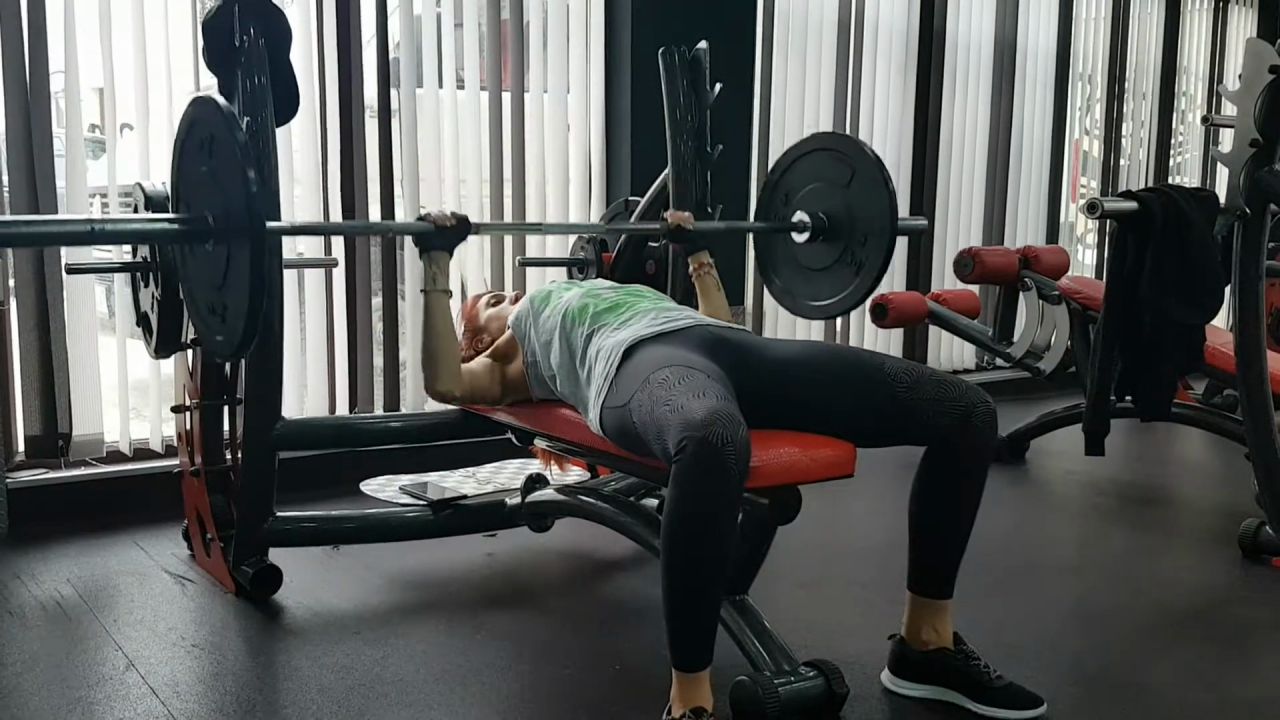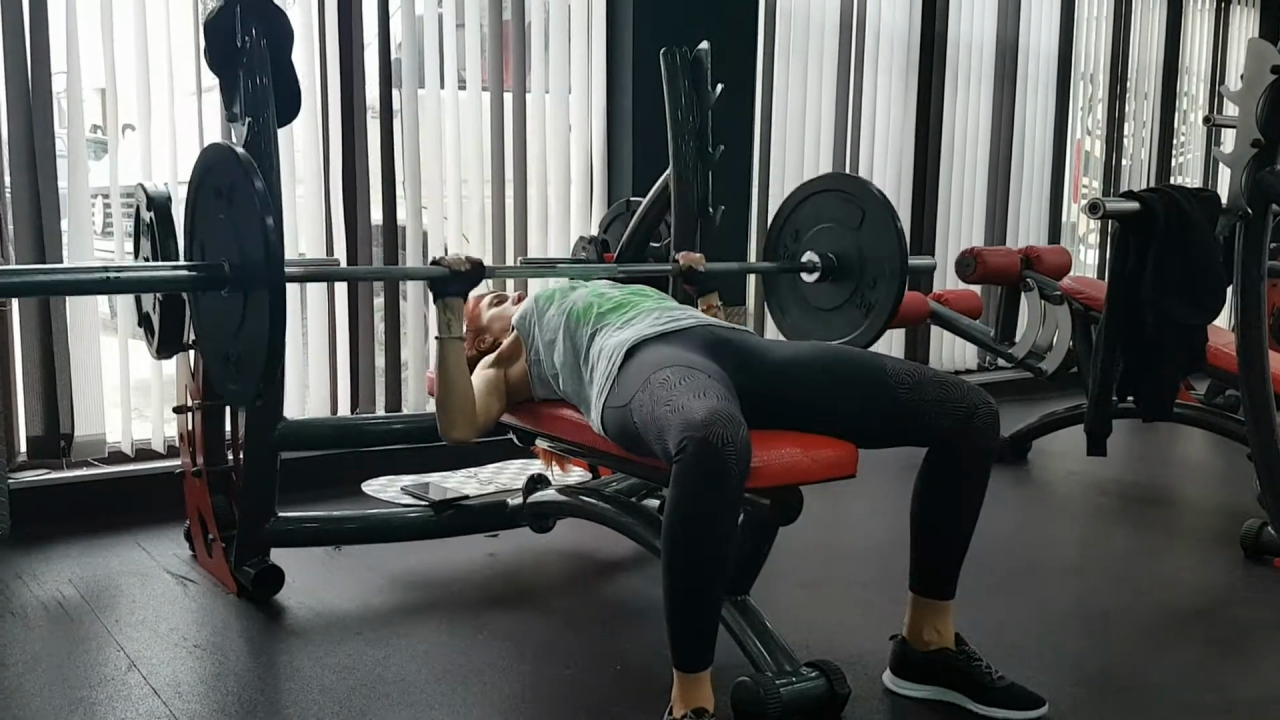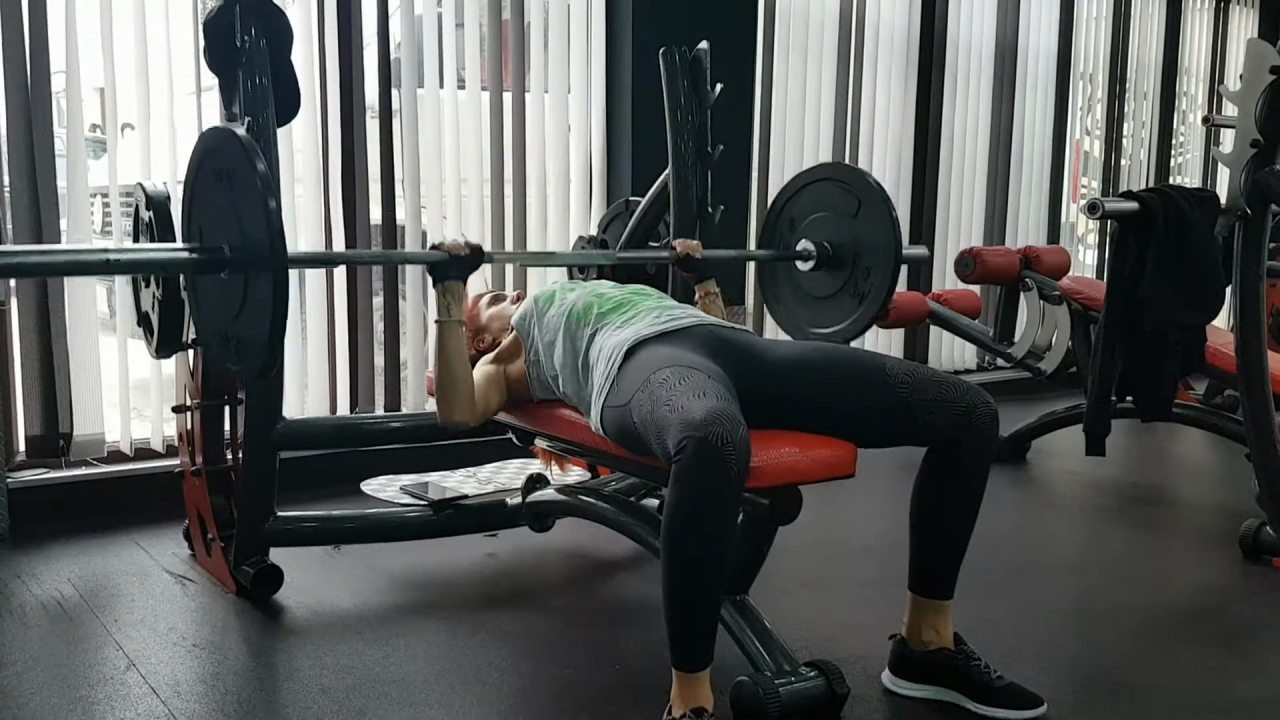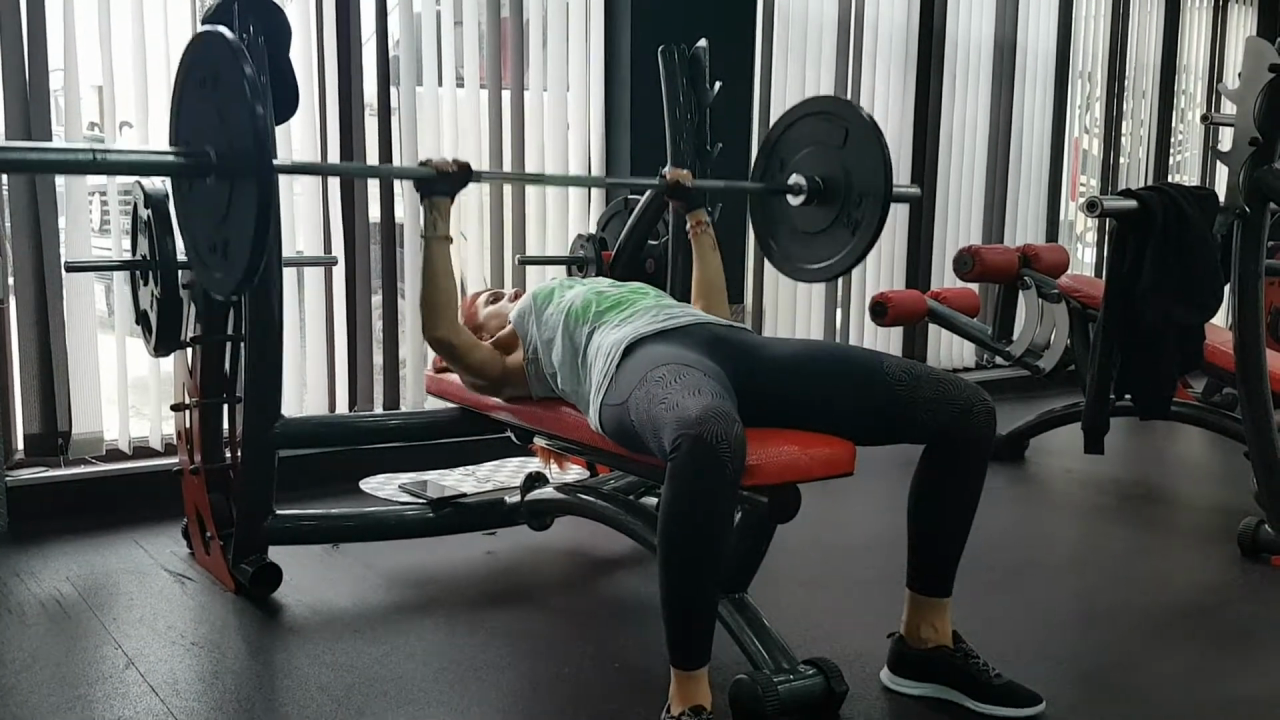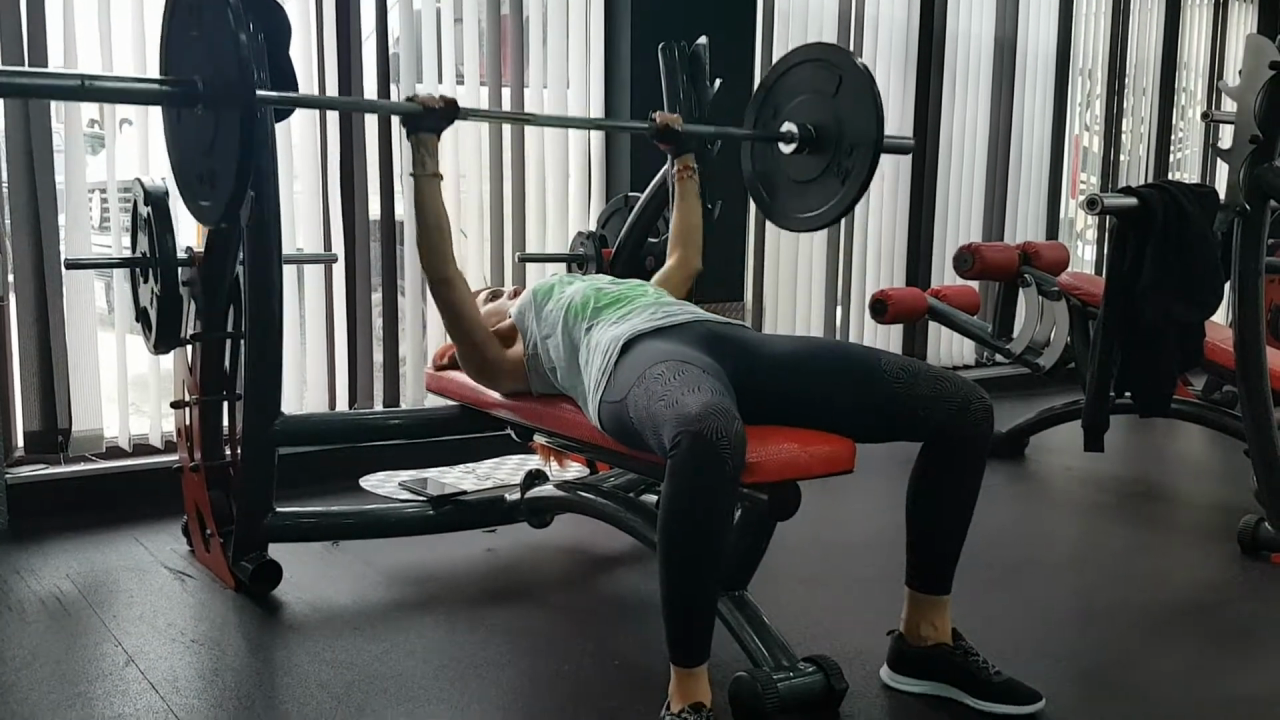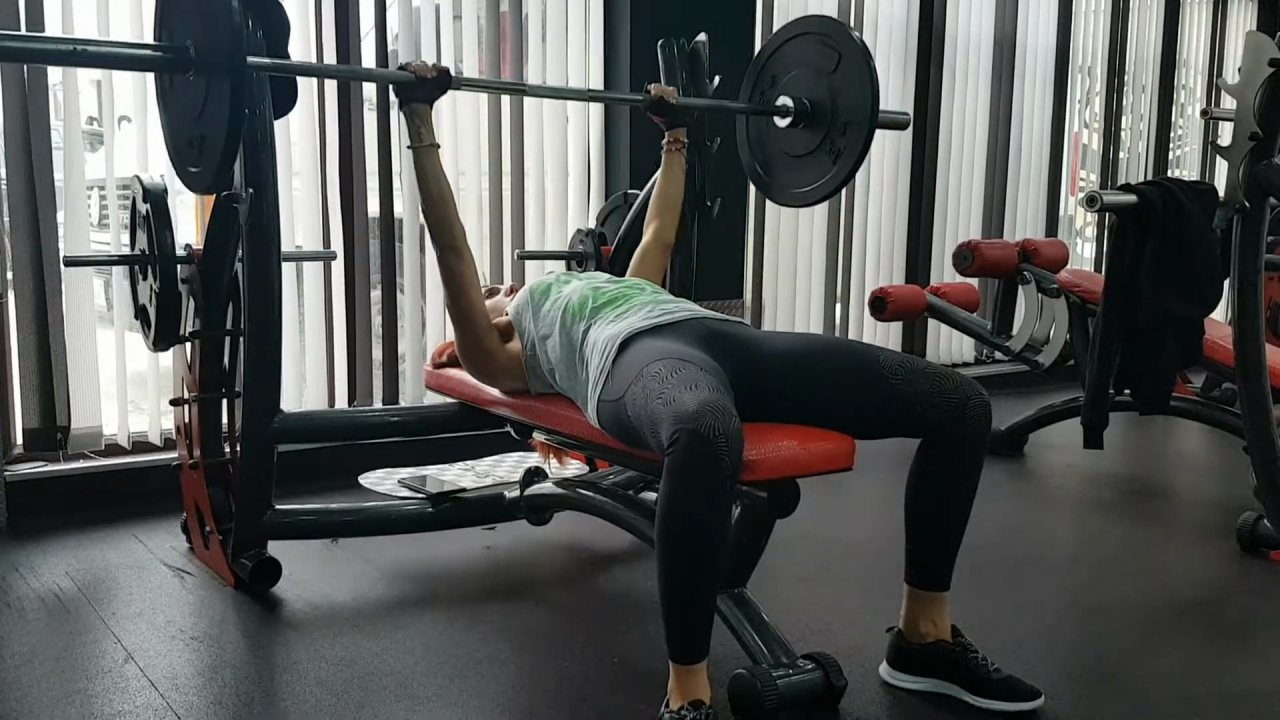
dt=0.3s
person 1, frame 1
left shoulder: (585, 299)
right shoulder: (506, 365)
right elbow: (445, 384)
left wrist: (698, 252)
right wrist: (436, 262)
left hip: (727, 347)
left knee: (966, 413)
right knee: (712, 441)
left ankle: (925, 645)
person 1, frame 2
left shoulder: (604, 300)
right shoulder: (505, 362)
right elbow: (458, 426)
left wrist: (705, 288)
right wrist: (449, 306)
left knee: (967, 413)
right knee: (713, 441)
left ankle: (927, 645)
person 1, frame 3
left shoulder: (587, 303)
right shoulder: (505, 365)
right elbow: (457, 409)
left wrist: (704, 279)
right wrist: (450, 286)
left knee: (967, 412)
right knee: (712, 440)
left ankle: (926, 646)
person 1, frame 4
left shoulder: (588, 300)
right shoulder: (507, 364)
left elbow: (713, 310)
right elbow: (442, 334)
left wrist: (696, 214)
right wrist: (438, 210)
left knee: (965, 412)
right knee: (708, 438)
left ankle: (924, 643)
person 1, frame 5
left shoulder: (598, 302)
right shoulder: (503, 361)
left elbow: (684, 263)
right elbow: (444, 279)
left wrist: (683, 162)
right wrist: (426, 151)
left knee: (963, 409)
right knee: (707, 436)
left ankle: (925, 640)
person 1, frame 6
left shoulder: (603, 296)
right shoulder: (502, 359)
left elbow: (658, 233)
right elbow: (450, 243)
left wrist: (673, 137)
right wrist: (420, 120)
left hip: (726, 337)
left knee: (960, 406)
right knee: (705, 433)
left ankle: (925, 638)
